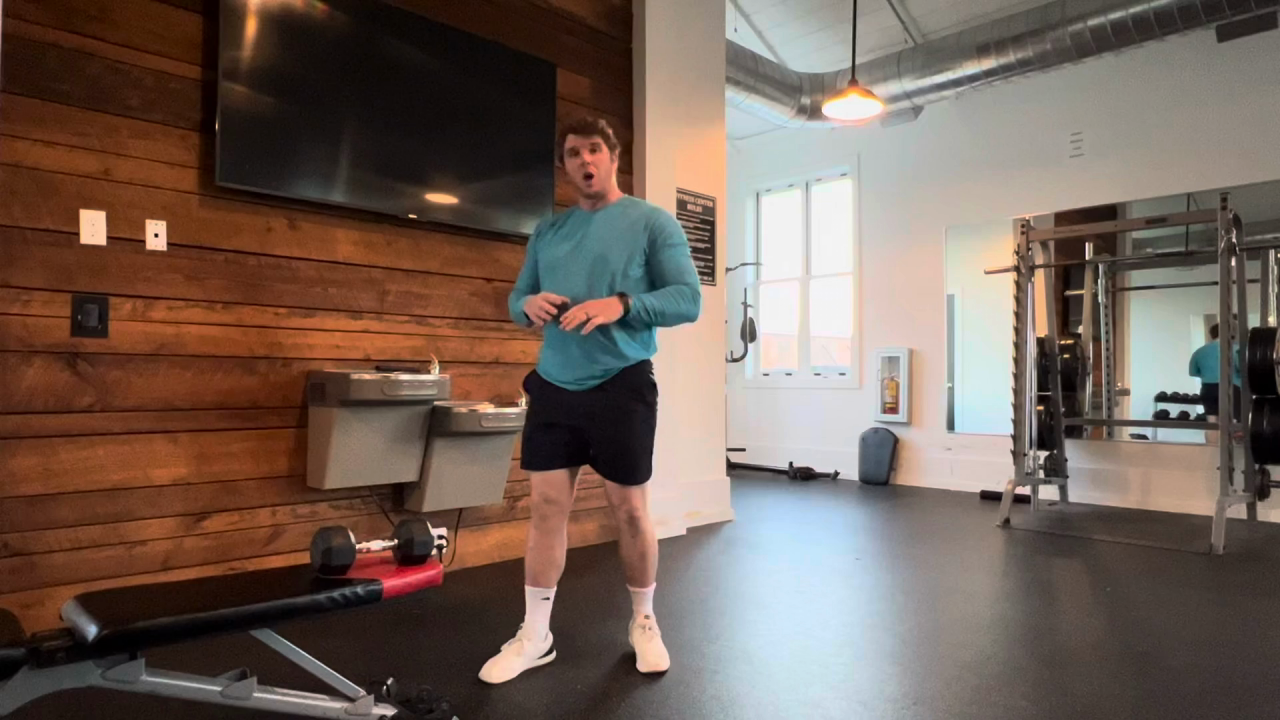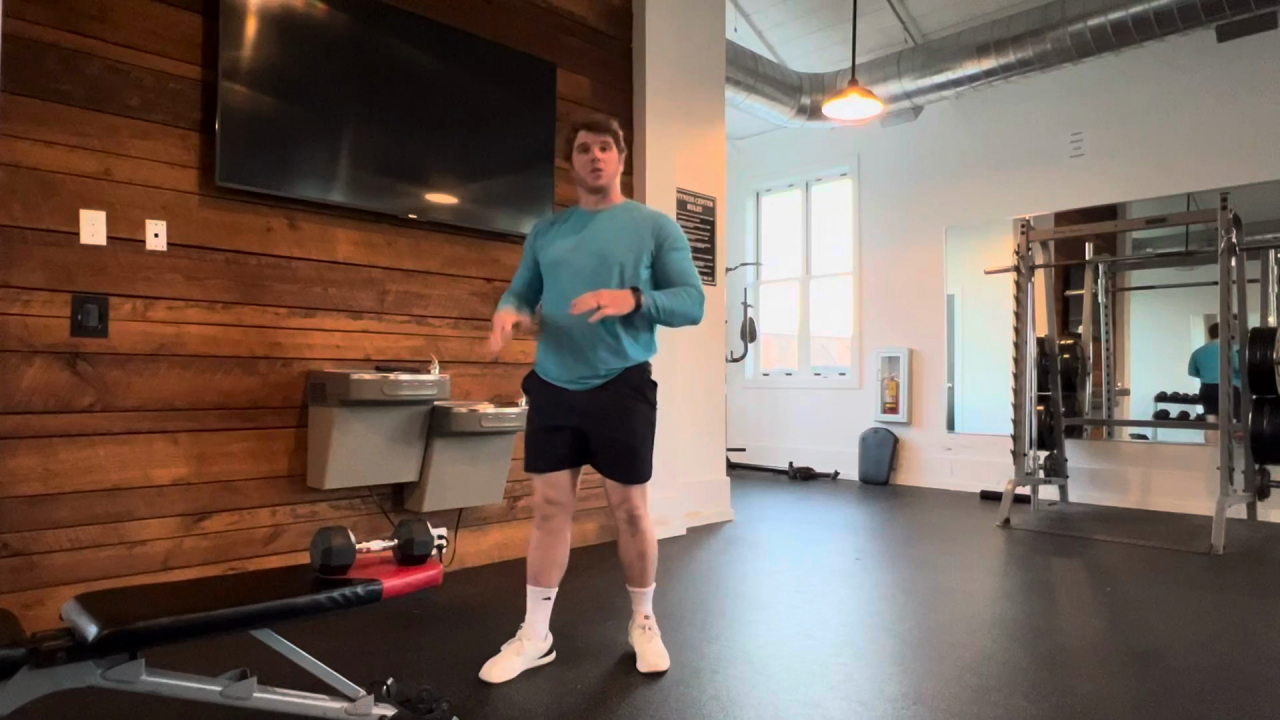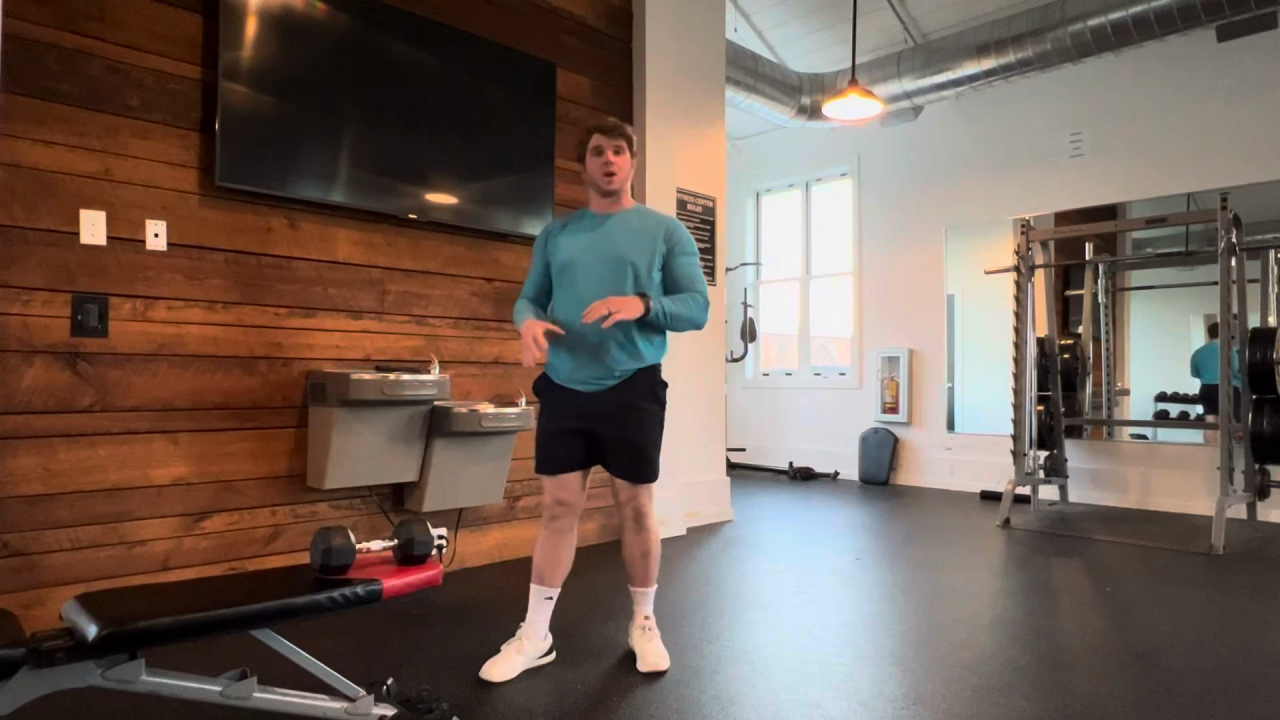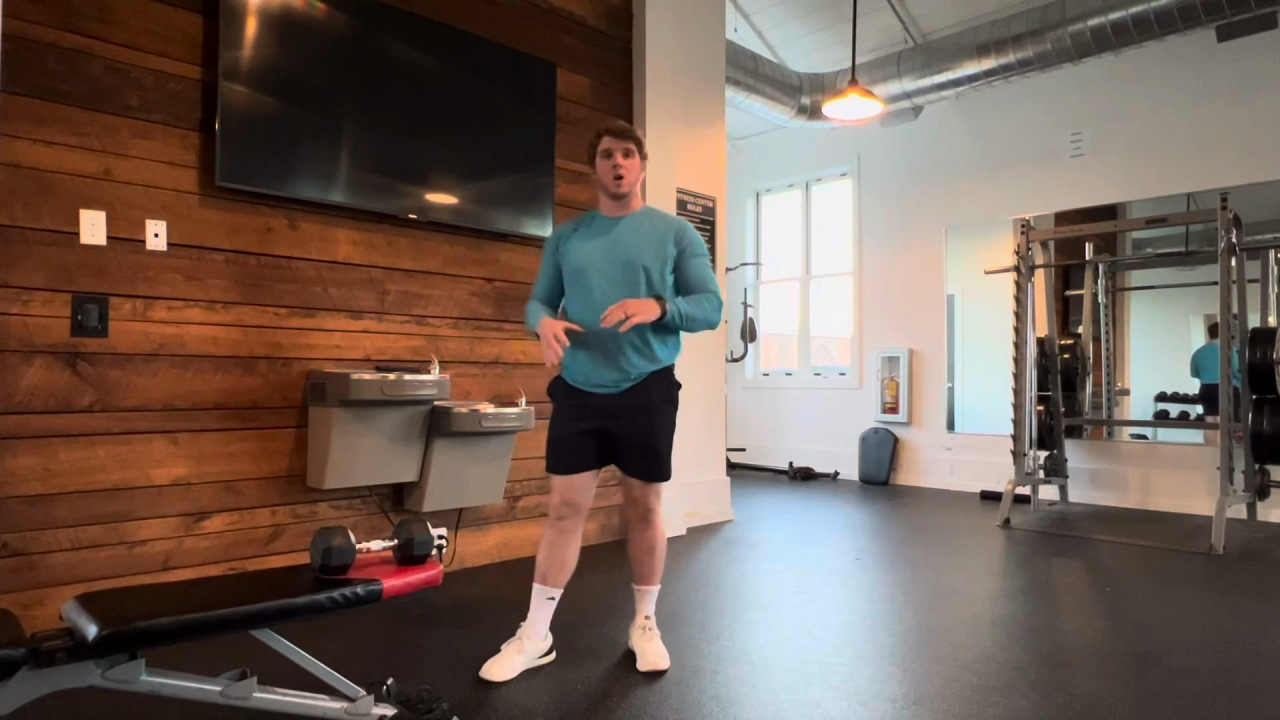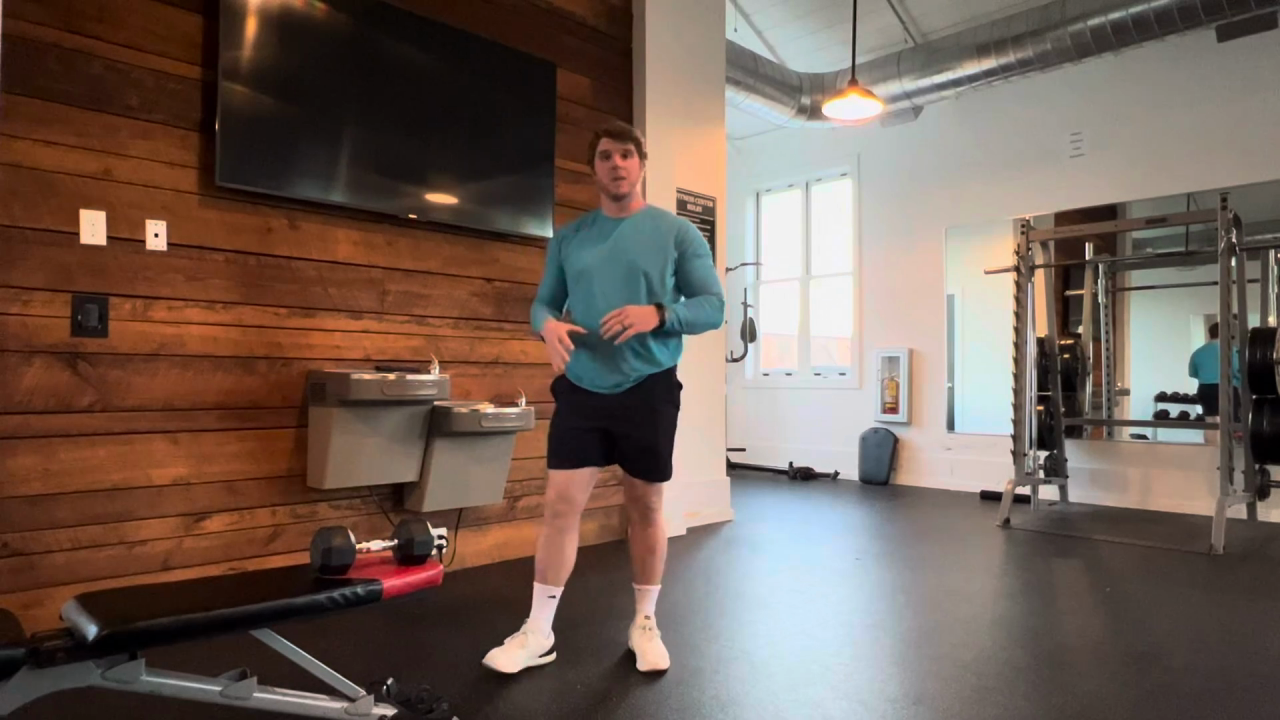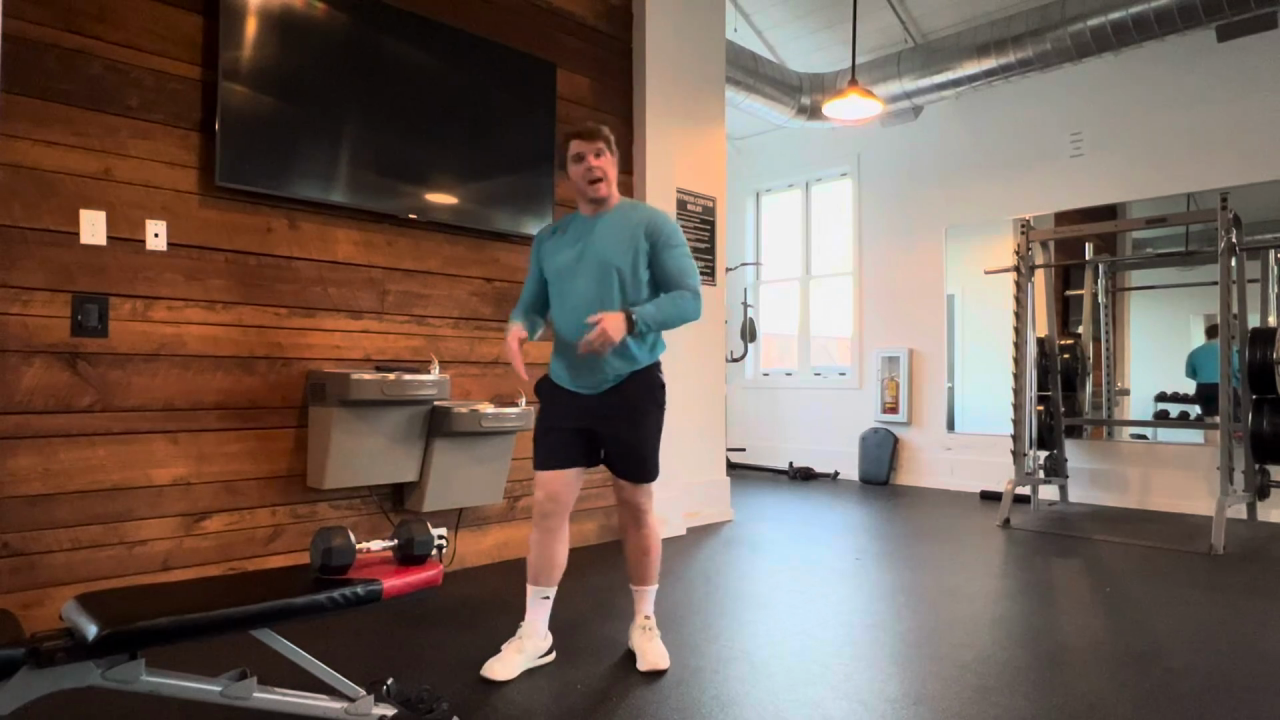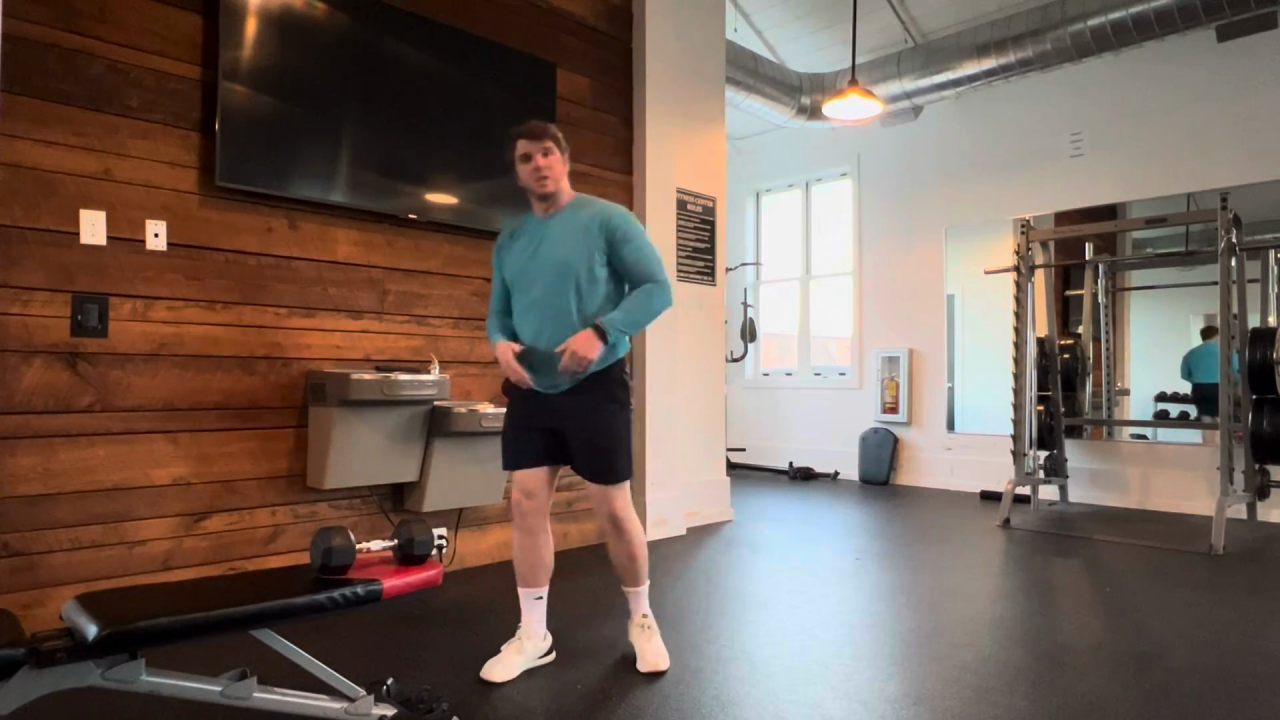
dt=0.3s
person 1, frame 1
left shoulder: (653, 223)
right shoulder: (547, 232)
left elbow: (688, 300)
right elbow: (518, 296)
left wrist: (620, 305)
right wrist: (527, 305)
left hip: (622, 385)
right hip: (553, 386)
left knee: (629, 509)
right knee: (545, 507)
left ankle: (644, 622)
right ankle: (534, 635)
person 1, frame 2
left shoulder: (655, 226)
right shoulder: (545, 231)
left elbow: (692, 302)
right elbow: (517, 293)
left wrist: (633, 299)
right wrist: (506, 311)
left hip: (622, 386)
right hip: (552, 387)
left knee: (629, 509)
right knee: (548, 509)
left ankle: (643, 623)
right ankle: (535, 635)
person 1, frame 3
left shoulder: (665, 230)
right shoulder: (555, 234)
left elbow: (697, 308)
right elbow: (530, 297)
left wrist: (642, 304)
right wrist: (527, 321)
left hip: (634, 388)
right hip: (565, 389)
left knee: (636, 508)
right knee: (558, 509)
left ankle: (643, 624)
right ankle: (535, 635)
person 1, frame 4
left shoulder: (676, 232)
right shoulder: (566, 237)
left elbow: (710, 307)
right elbow: (539, 300)
left wrist: (659, 307)
right wrist: (545, 322)
left hip: (647, 388)
right hip: (578, 390)
left knee: (644, 508)
right knee: (565, 510)
left ankle: (644, 624)
right ankle: (535, 635)
person 1, frame 5
left shoulder: (676, 232)
right shoulder: (568, 239)
left elbow: (712, 307)
right elbow: (545, 302)
left wrist: (658, 315)
right wrist: (547, 326)
left hip: (648, 389)
right hip: (581, 389)
left knee: (645, 507)
right knee: (560, 503)
left ankle: (644, 624)
right ankle: (537, 633)
person 1, frame 6
left shoulder: (652, 225)
right shoulder: (549, 239)
left elbow: (688, 300)
right elbow: (531, 304)
left wrist: (629, 319)
right wrist: (518, 328)
left hip: (632, 386)
right hip: (564, 389)
left knee: (636, 508)
right knee: (548, 505)
left ankle: (644, 624)
right ankle: (535, 634)
person 1, frame 7
left shoulder: (608, 220)
right shoulder: (509, 241)
left elbow: (657, 290)
right elbow: (499, 312)
left wrist: (601, 333)
right wrist: (501, 344)
left hip: (597, 385)
right hip: (532, 389)
left knee: (612, 509)
right knee: (526, 506)
left ankle: (642, 621)
right ankle: (533, 634)
